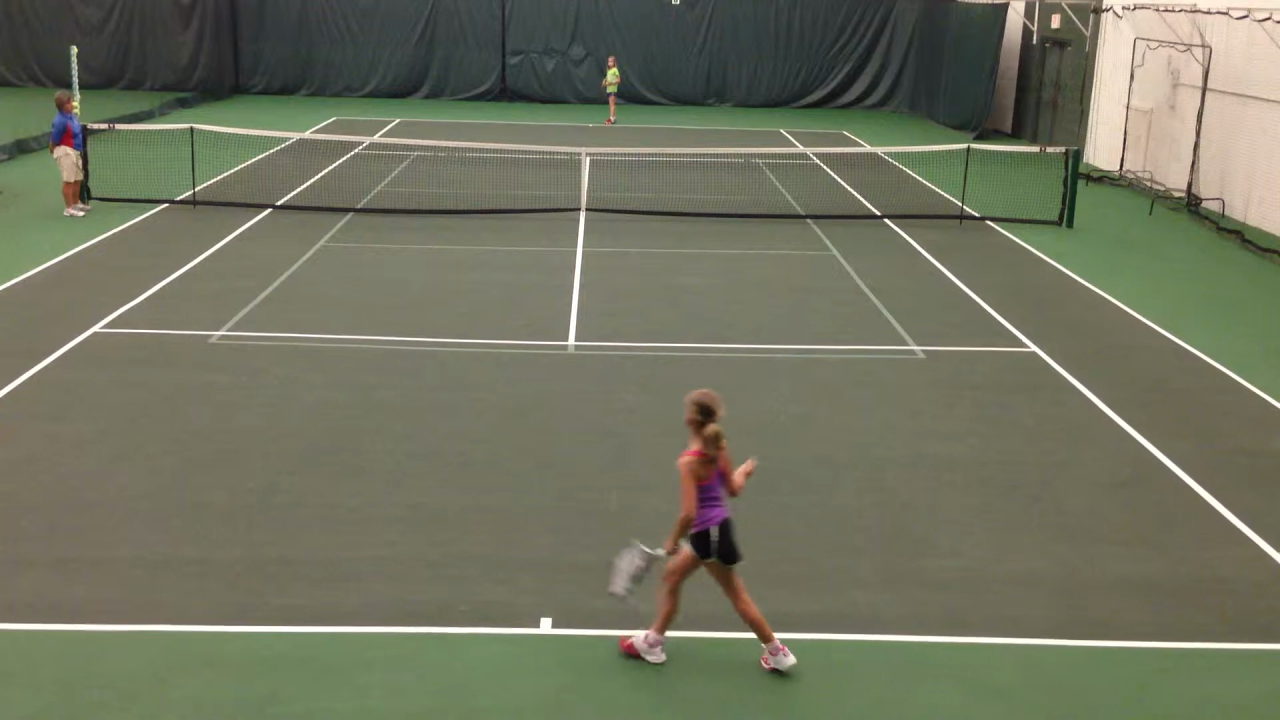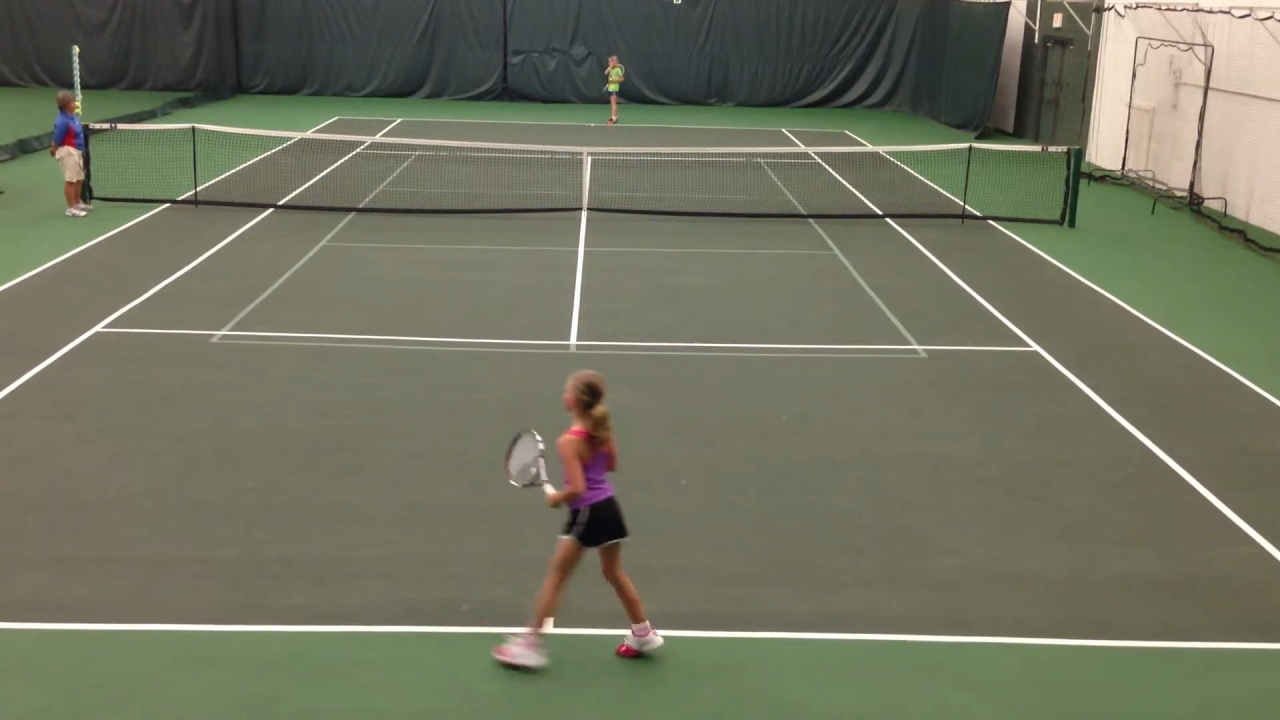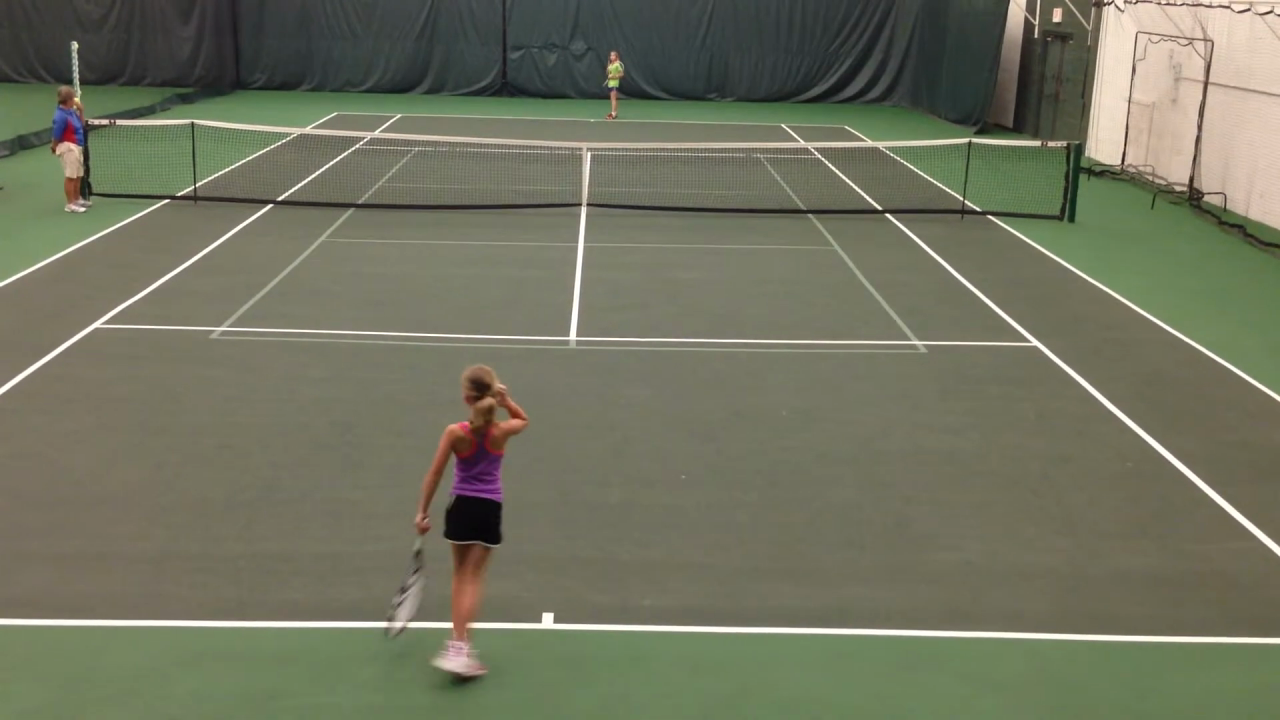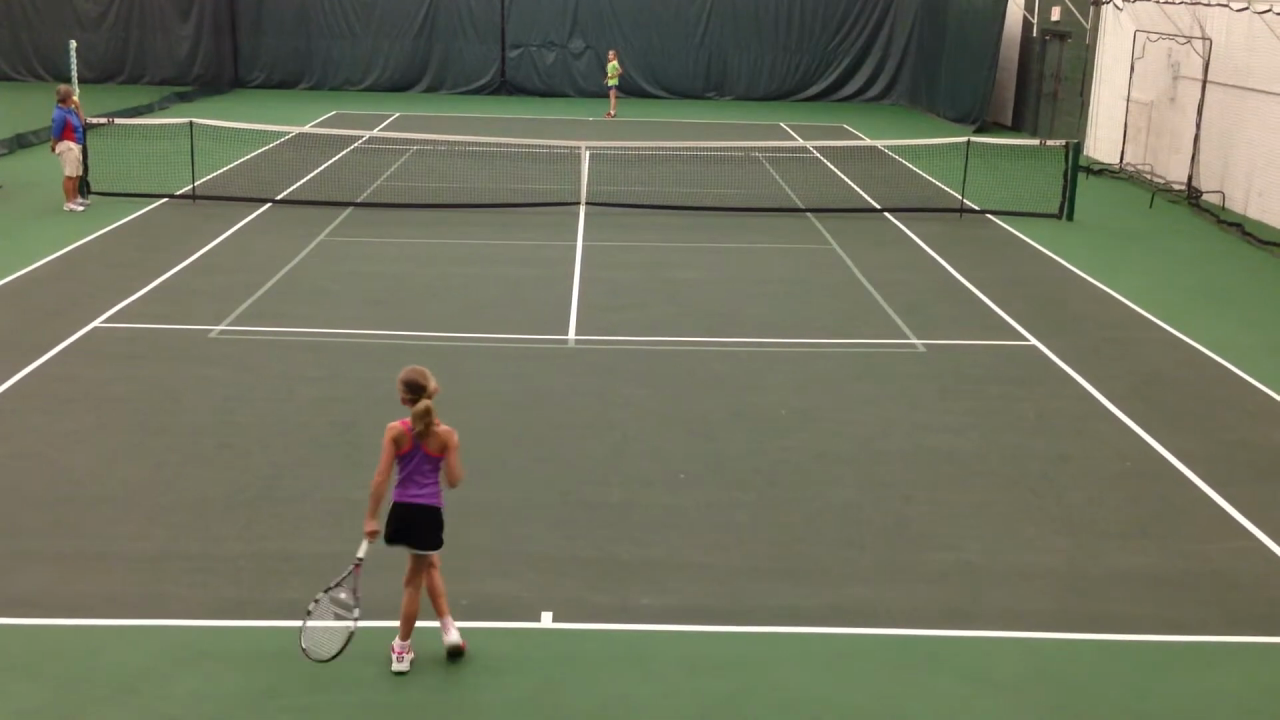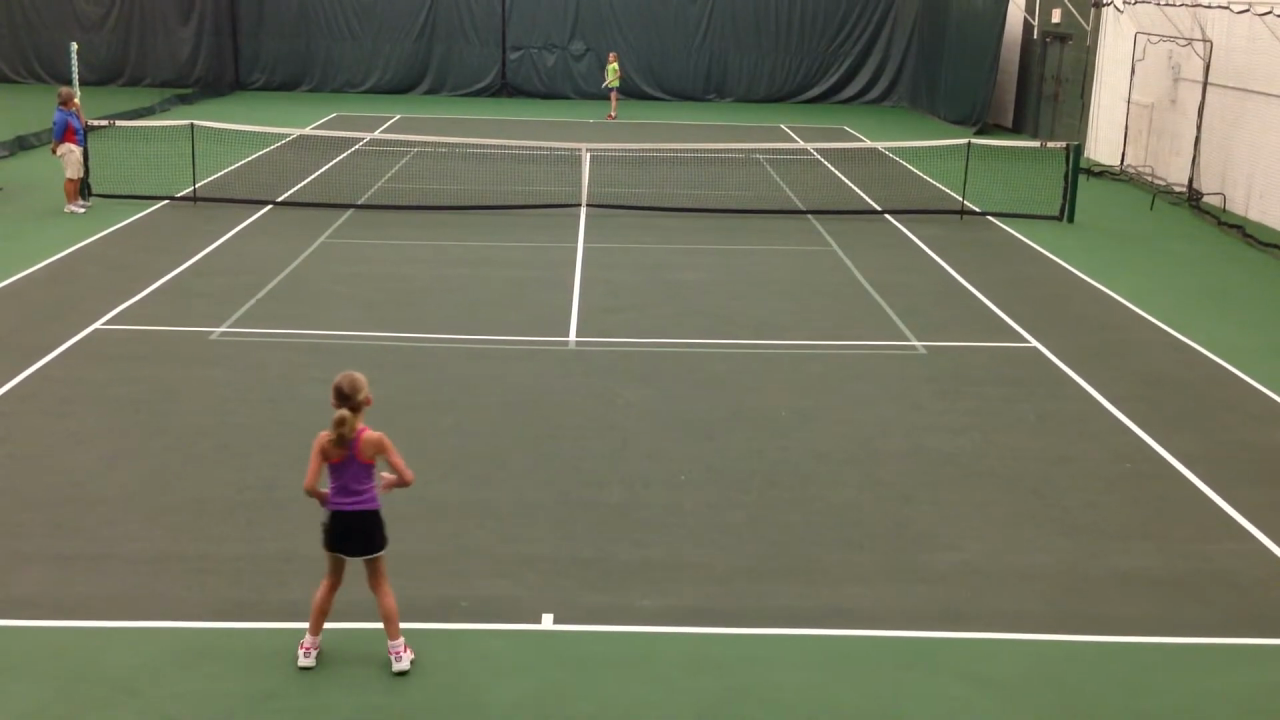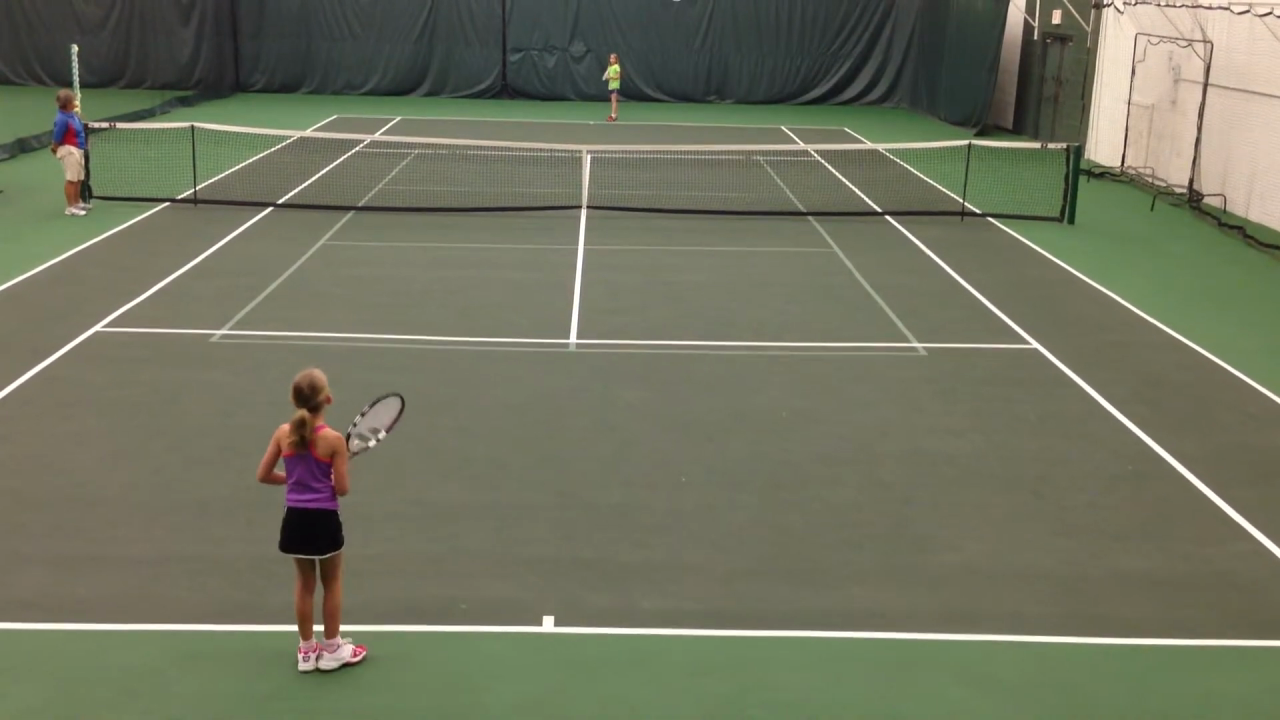
dt=0.5s
person 1, frame 1
left shoulder: (688, 462)
right shoulder: (720, 450)
left elbow: (688, 513)
right elbow: (733, 490)
left wrist: (673, 541)
right wrist: (742, 472)
left hip: (709, 534)
right hip: (713, 530)
left knee: (737, 595)
right knee: (671, 578)
left ankle: (776, 652)
right ankle: (652, 642)
person 1, frame 2
left shoulder: (569, 441)
right shoulder: (603, 432)
left elbow: (576, 490)
left wrist: (555, 498)
left hip: (586, 515)
right hip: (609, 509)
left knee: (555, 580)
right knee: (615, 574)
left ankle: (530, 645)
right ankle: (643, 634)
person 1, frame 3
left shoulder: (455, 432)
right shoulder: (502, 431)
left elbow: (433, 476)
right elbow: (523, 420)
left wrist: (422, 513)
right wrist: (506, 400)
left hip: (461, 506)
right hip: (489, 509)
left knee: (460, 577)
right knee: (470, 580)
left ankle: (459, 646)
right ankle: (458, 650)
person 1, frame 4
left shoulder: (395, 430)
right shoulder: (446, 434)
left elbow: (381, 477)
right elbow: (454, 481)
left wrist: (371, 518)
left hip: (401, 510)
right hip: (428, 512)
left knee: (429, 566)
right knee: (414, 580)
left ankle: (448, 628)
right ankle: (402, 649)
person 1, frame 5
left shoulder: (324, 440)
right shoulder: (376, 439)
left elbow: (309, 487)
right elbow: (406, 478)
left wrist: (324, 497)
right wrist: (388, 482)
left hip: (338, 519)
right hip: (368, 519)
left knee: (331, 580)
right knee: (379, 584)
left ankle: (310, 646)
right ankle: (397, 650)
person 1, frame 6
left shoulder: (283, 434)
right shoulder: (334, 439)
left elbow: (263, 476)
right elbow: (342, 489)
left hip: (295, 519)
right hip: (324, 519)
left knee: (305, 583)
right knee: (332, 584)
left ankle: (306, 651)
right ankle: (332, 649)
